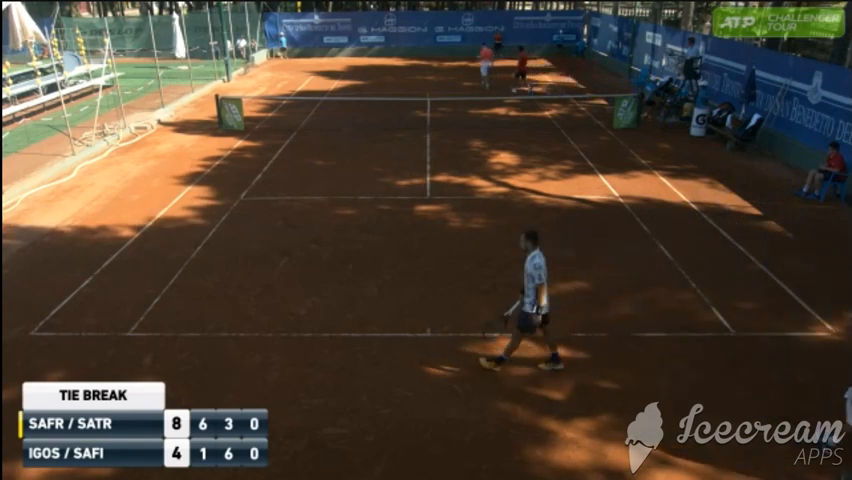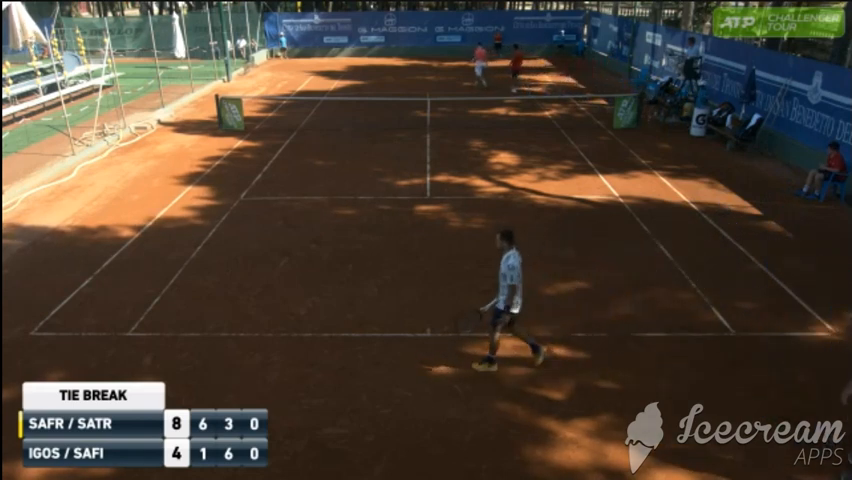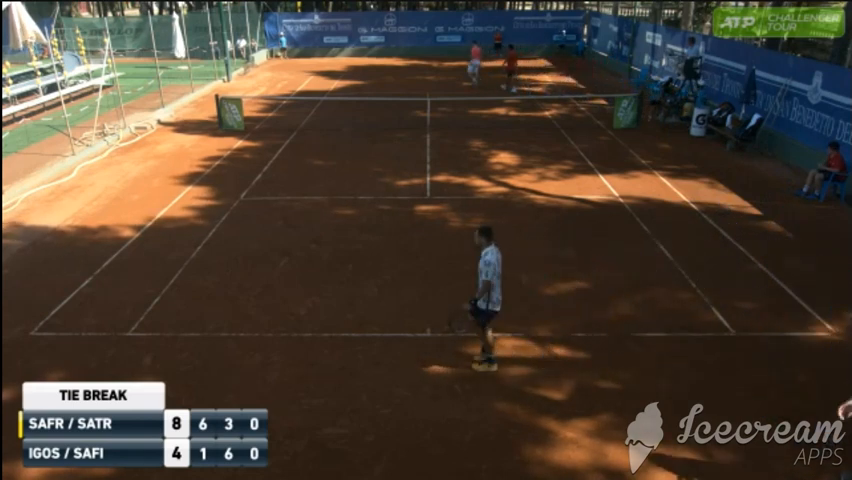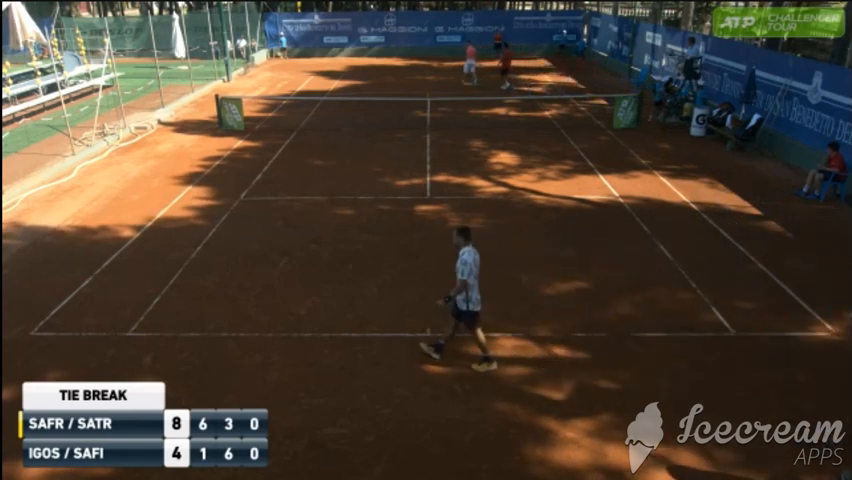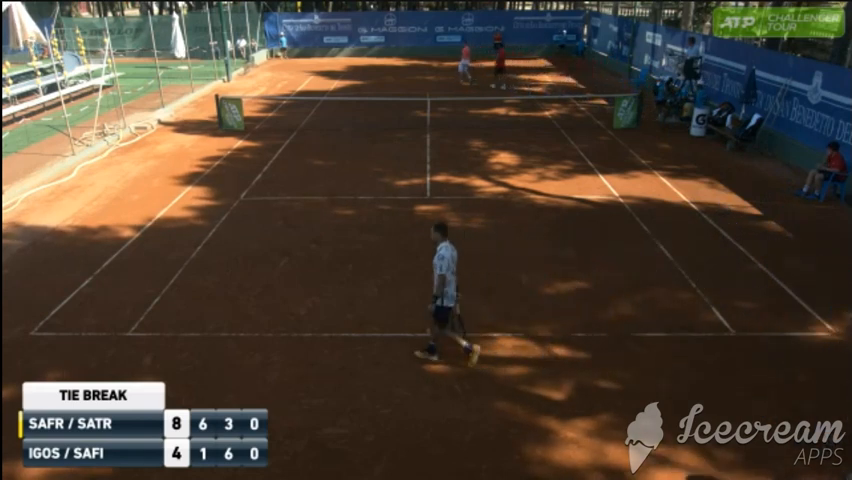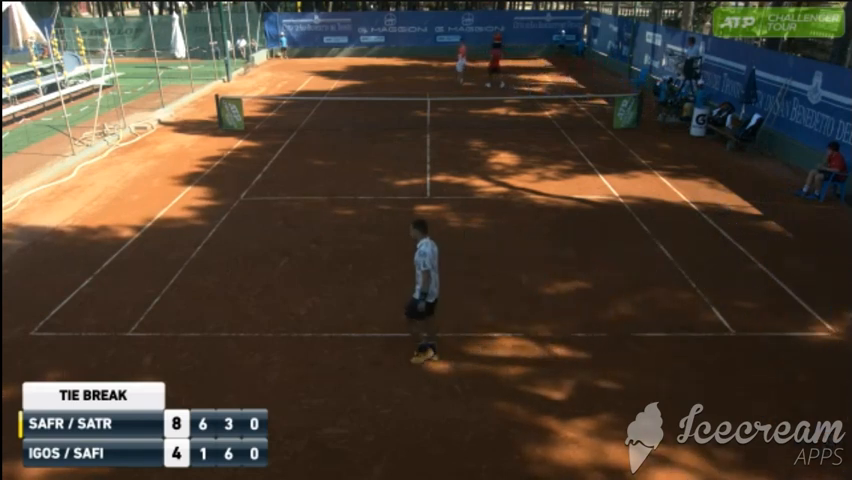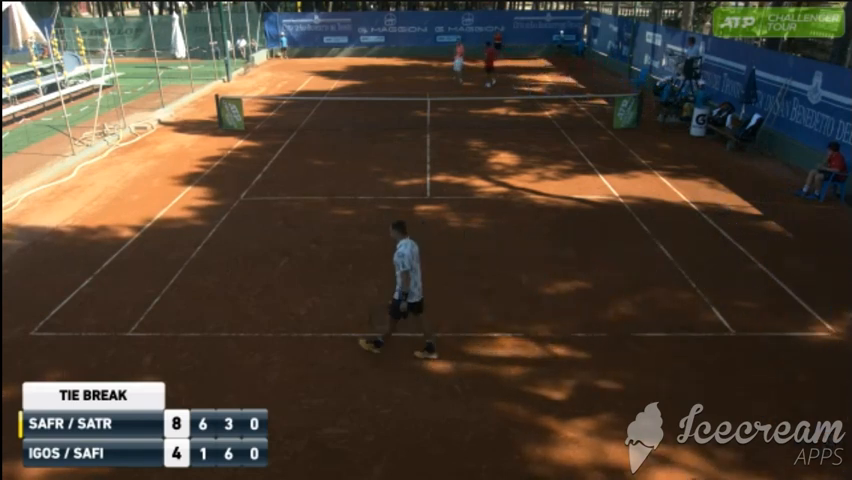
dt=0.2s
person 1, frame 1
left shoulder: (536, 263)
right shoulder: (534, 256)
left elbow: (541, 289)
left wrist: (538, 312)
right wrist: (523, 293)
left hip: (533, 307)
right hip: (531, 303)
left knee: (518, 334)
right knee: (544, 330)
left ankle: (499, 361)
right ankle: (555, 360)
person 1, frame 2
left shoulder: (510, 263)
right shoulder: (513, 254)
left elbow: (512, 289)
left wrist: (506, 311)
right wrist: (499, 295)
left hip: (506, 304)
right hip: (506, 300)
left knee: (494, 331)
right knee: (511, 328)
left ankle: (490, 361)
right ankle: (536, 348)
person 1, frame 3
left shoulder: (488, 259)
right shoulder: (494, 251)
left elbow: (486, 285)
left wrist: (472, 302)
left hip: (487, 301)
right hip: (488, 299)
left knee: (484, 329)
right knee: (476, 321)
left ankle: (490, 361)
right ankle: (486, 352)
person 1, frame 4
left shoulder: (465, 259)
right shoulder: (472, 252)
left elbow: (462, 285)
left wrist: (447, 299)
left hip: (468, 302)
right hip: (463, 299)
left knee: (475, 330)
right knee: (454, 324)
left ankle: (488, 360)
right ankle: (437, 349)
person 1, frame 5
left shoulder: (442, 254)
right shoulder: (450, 248)
left elbow: (442, 280)
left wrist: (434, 301)
left hip: (443, 298)
right hip: (448, 295)
left knee: (443, 330)
right knee: (436, 322)
left ankle: (469, 348)
right ankle: (431, 351)
person 1, frame 6
left shoulder: (423, 250)
right shoulder: (431, 244)
left elbow: (426, 276)
left wrist: (422, 298)
left hip: (424, 294)
right hip: (433, 292)
left knee: (410, 320)
right knee: (428, 320)
left ankle: (424, 348)
right ankle: (430, 349)
person 1, frame 7
left shoulder: (402, 252)
right shoulder: (412, 245)
left elbow: (405, 276)
left wrist: (403, 299)
left hip: (406, 293)
right hip: (417, 291)
left knee: (393, 321)
right knee: (419, 318)
left ankle: (376, 344)
right ankle: (430, 349)
